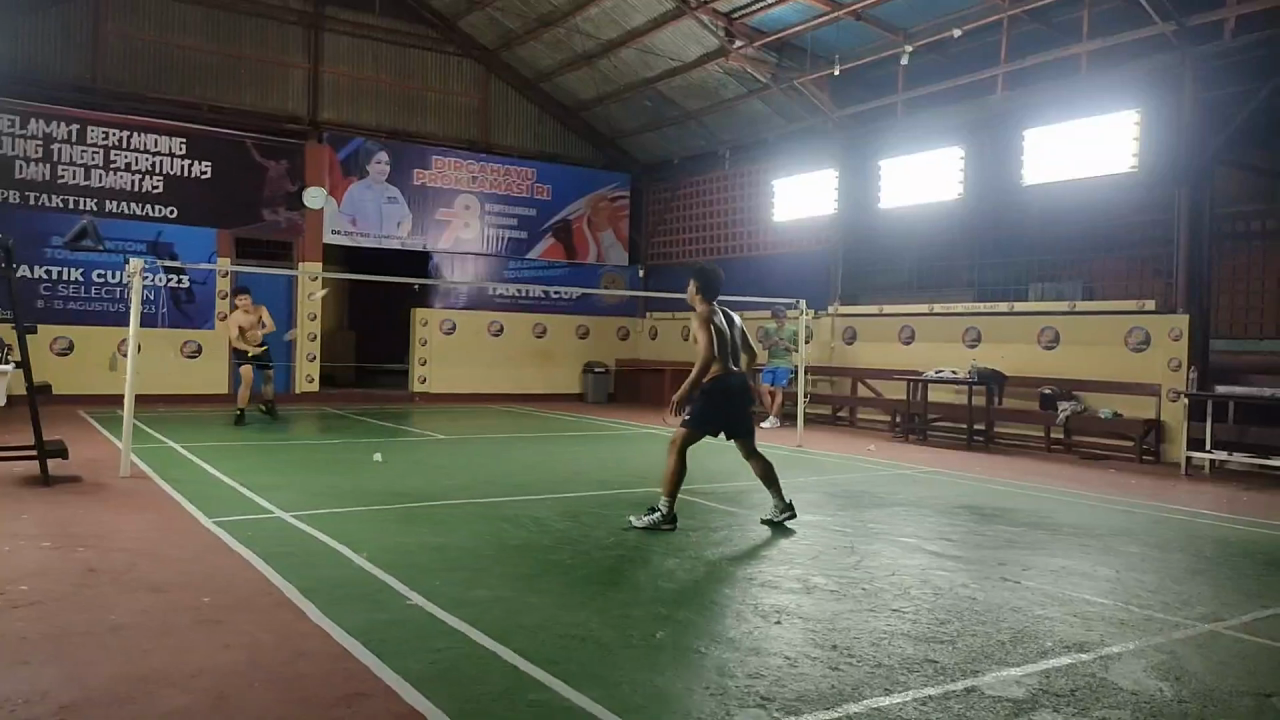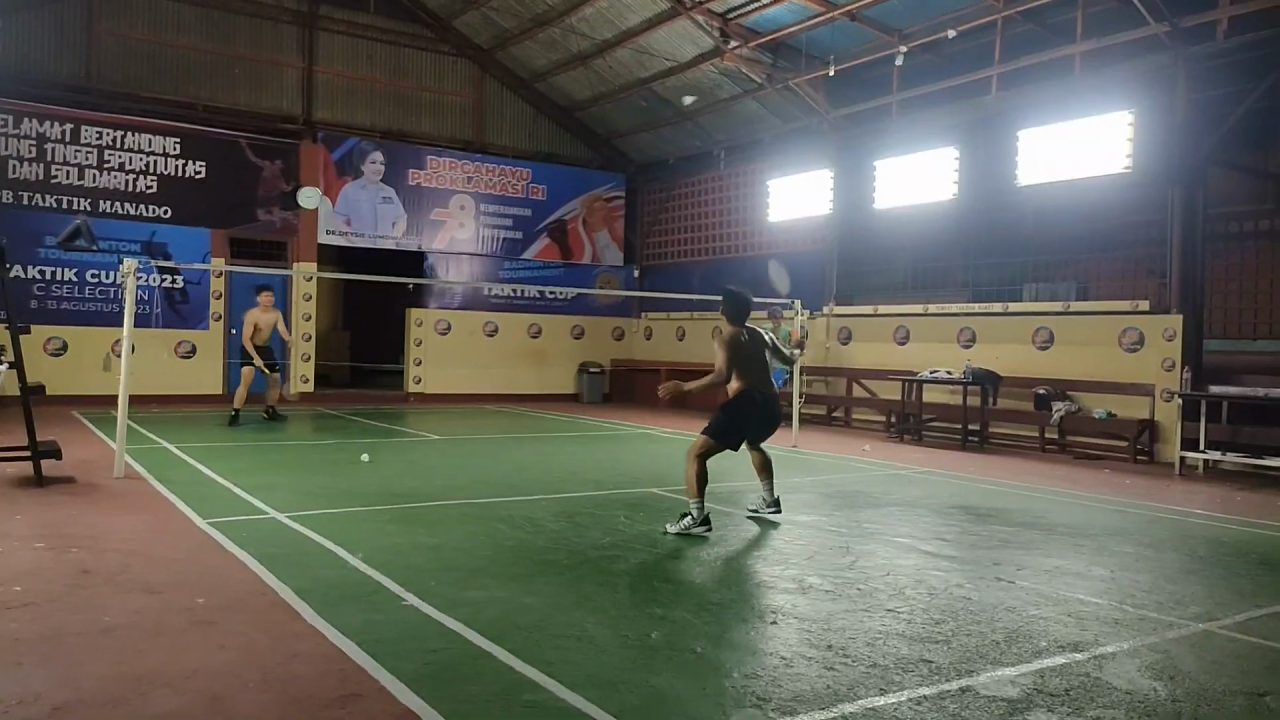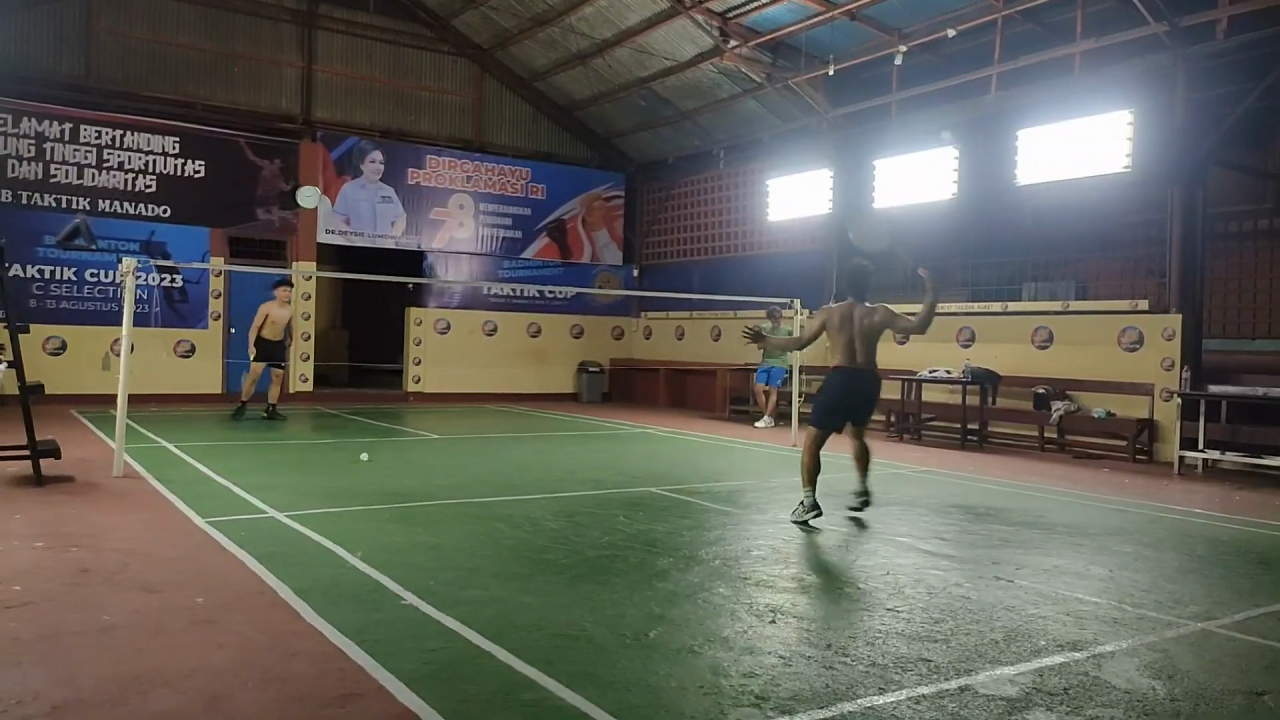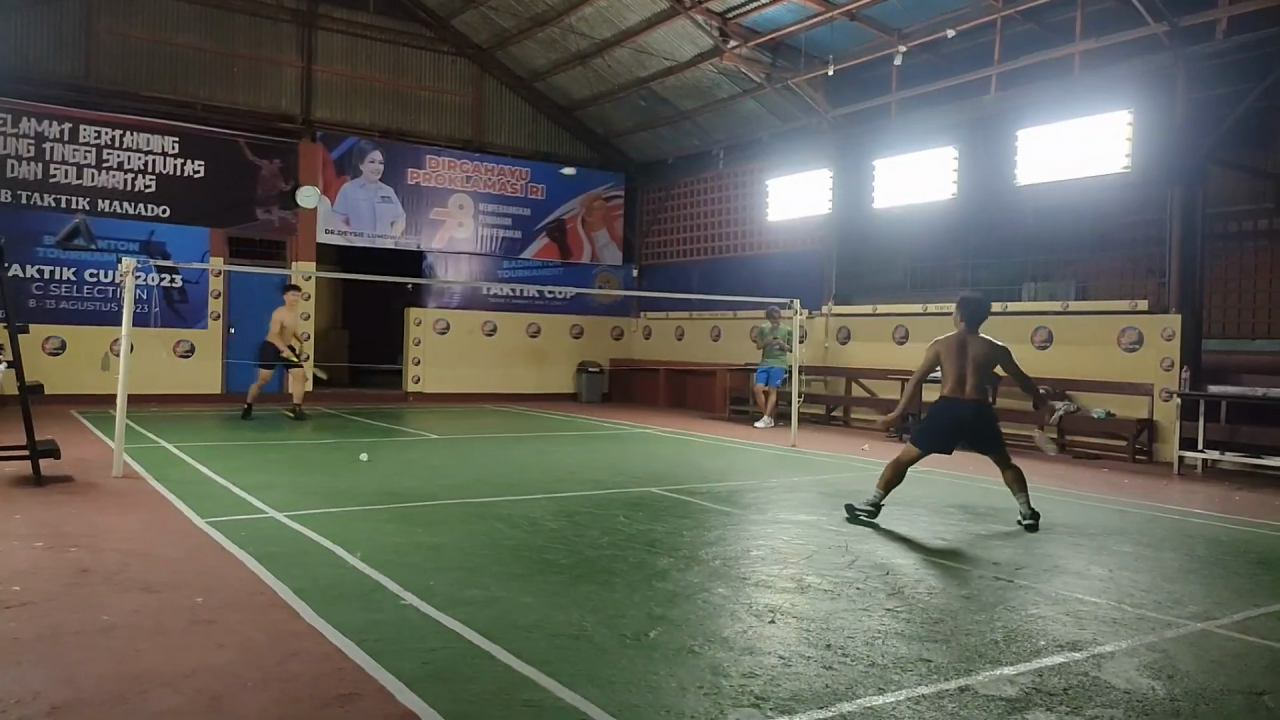
dt=0.4s
person 1, frame 1
left shoulder: (703, 317)
right shoulder: (732, 317)
left elbow: (709, 356)
right elbow: (751, 354)
left wrist: (685, 390)
left hip: (719, 388)
right hip: (740, 387)
left knee: (678, 445)
right knee: (749, 451)
left ankle: (665, 513)
right ankle: (781, 506)
person 1, frame 2
left shoulder: (726, 340)
right shoulder: (762, 335)
left elbow: (722, 376)
right elbow: (788, 359)
left wrist: (684, 387)
right wrist: (795, 352)
left hip: (745, 404)
right hip: (771, 405)
left knee: (696, 454)
right knee: (754, 445)
left ankle: (697, 516)
right ankle: (769, 499)
person 1, frame 3
left shoulder: (828, 313)
right shoulder: (878, 313)
left elbow: (799, 343)
right elbow: (919, 327)
left wrist: (764, 339)
right wrist: (931, 293)
left hip: (840, 380)
right hip: (868, 382)
left knee: (811, 445)
right knee: (858, 437)
left ankle: (809, 503)
right ankle: (861, 492)
person 1, frame 4
left shoulder: (941, 344)
right shoulder: (994, 349)
left elbow: (918, 379)
right elbow: (1021, 379)
left wrist: (898, 412)
right wrist: (1039, 401)
left hip: (946, 409)
right hip: (979, 413)
left knee: (904, 459)
right knee: (1005, 463)
left ankle: (872, 503)
right ankle: (1027, 512)
